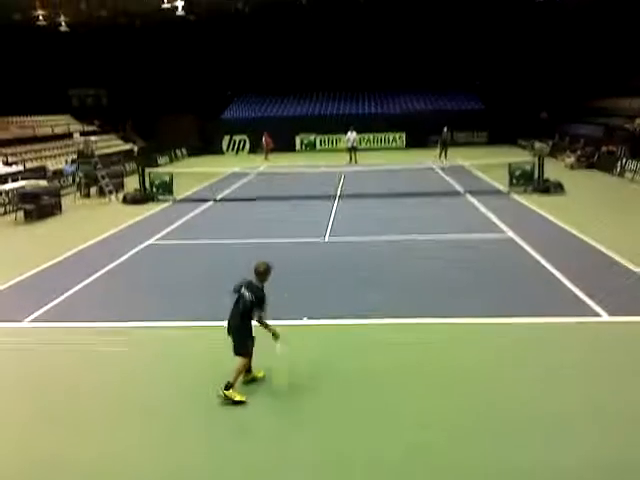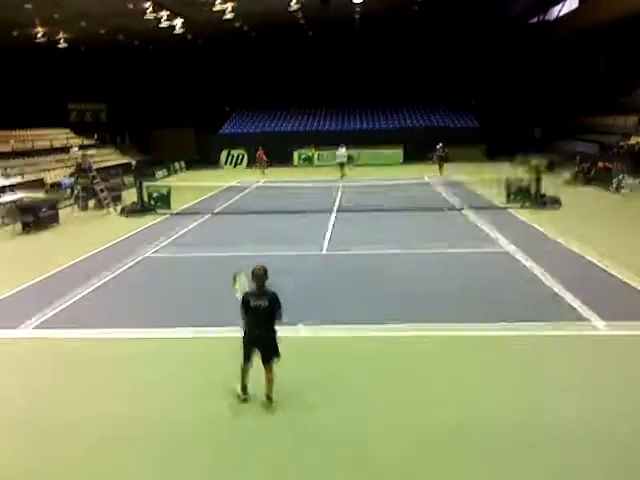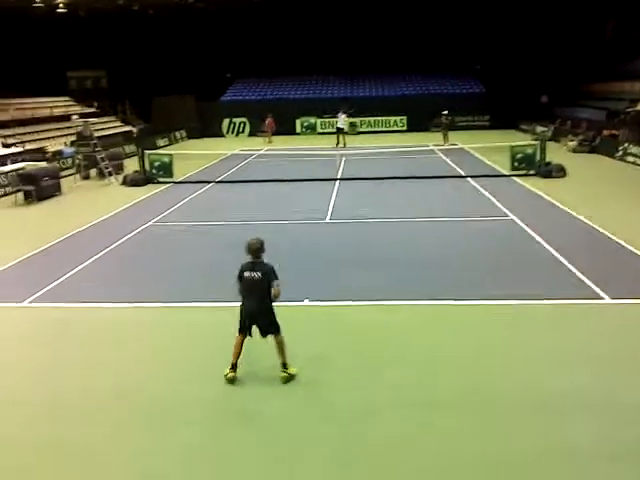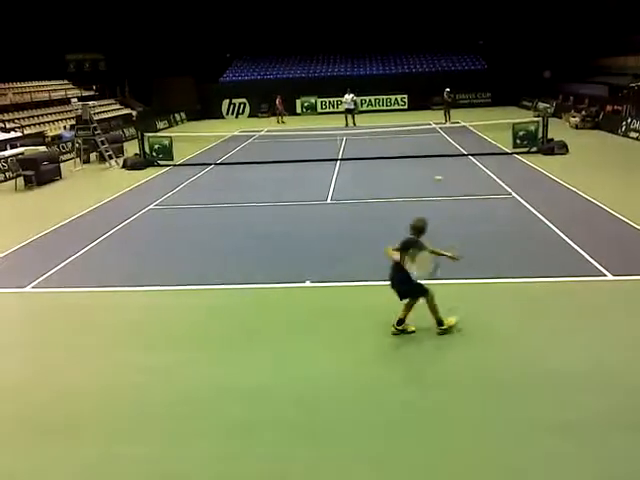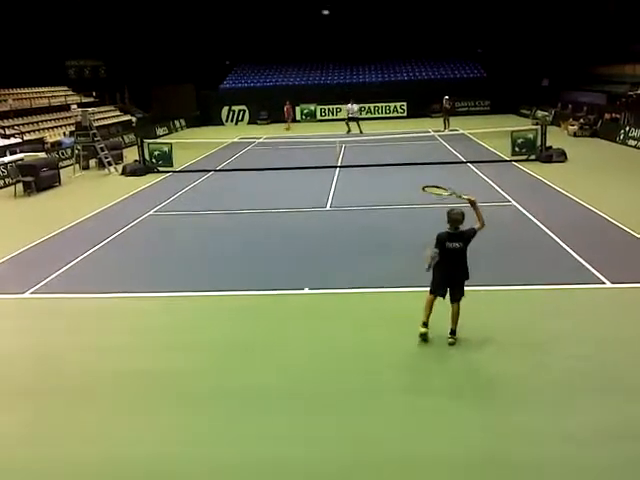
dt=1s
person 1, frame 1
left shoulder: (246, 283)
right shoulder: (260, 295)
left elbow: (235, 290)
right elbow: (259, 319)
right wrist: (271, 330)
left hip: (235, 320)
right hip: (240, 324)
left knee: (250, 343)
right knee: (245, 356)
left ankle: (248, 373)
right ankle: (228, 389)
person 1, frame 2
left shoulder: (247, 296)
right shoulder: (272, 296)
left elbow: (244, 317)
right elbow: (278, 317)
left hip: (251, 335)
right hip: (267, 335)
left knee: (246, 362)
right knee: (268, 366)
left ankle: (244, 391)
right ankle: (268, 398)
person 1, frame 3
left shoulder: (243, 268)
right shoulder: (268, 269)
left elbow: (240, 290)
right elbow: (276, 293)
right wrist: (270, 299)
left hip: (247, 308)
right hip: (264, 308)
left knee: (241, 336)
right knee: (277, 335)
left ankle: (232, 369)
right ankle: (285, 369)
person 1, frame 4
left shoulder: (415, 242)
right shoulder: (408, 242)
left elbow: (430, 250)
right elbow: (389, 250)
left wrist: (447, 254)
right wrist: (396, 257)
left hip: (398, 277)
right hip: (401, 279)
left knee: (415, 297)
right knee: (429, 295)
left ankle: (399, 326)
right ankle: (441, 325)
person 1, frame 5
left shoulder: (441, 237)
right shoulder: (466, 235)
left elbow: (434, 256)
right elbow: (481, 224)
left wrist: (429, 265)
right wrist: (474, 206)
left hip: (441, 271)
right hip: (458, 273)
left knee: (432, 296)
right knee: (455, 303)
left ankle: (424, 326)
right ankle: (452, 334)
